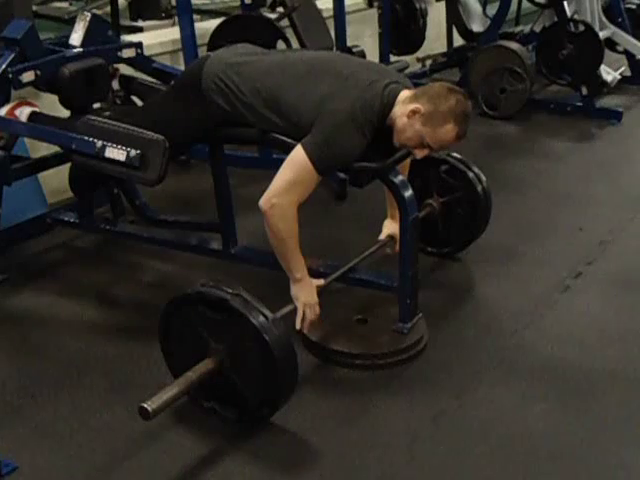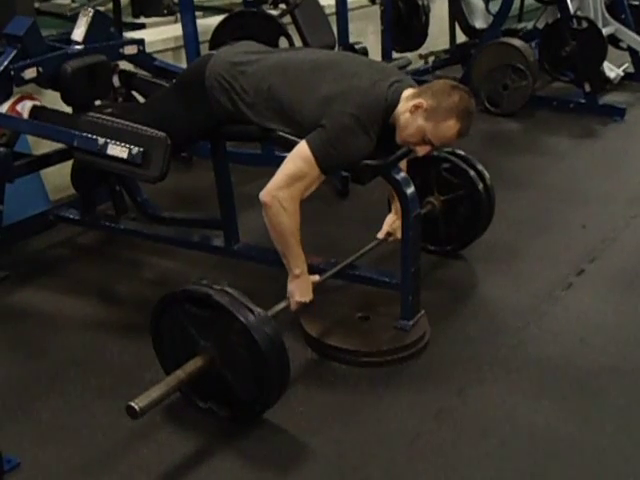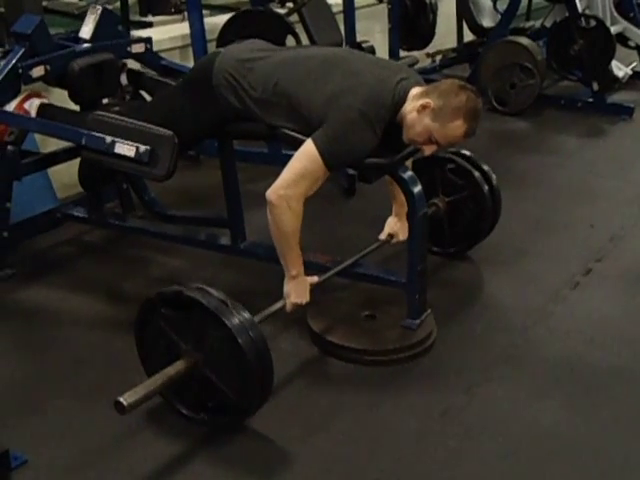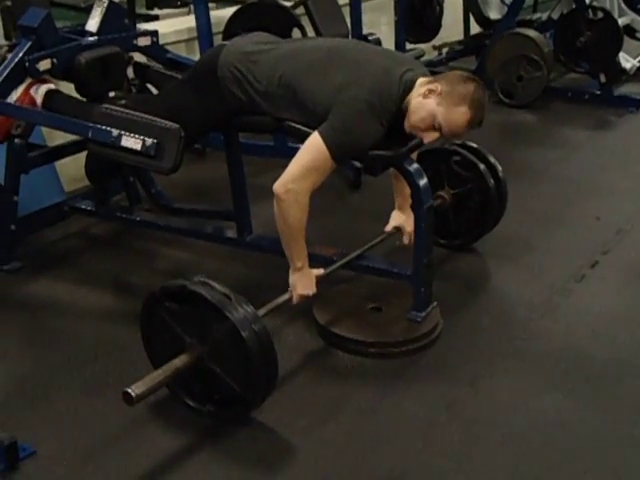
dt=0.7s
person 1, frame 1
left shoulder: (403, 94)
right shoulder: (341, 119)
left elbow: (401, 153)
right elbow: (274, 203)
left wrist: (394, 217)
right wrist: (301, 282)
left hip: (243, 67)
right hip: (215, 87)
person 1, frame 2
left shoulder: (404, 94)
right shoulder: (355, 122)
left elbow: (393, 148)
right elbow: (275, 196)
left wrist: (397, 210)
right wrist: (299, 275)
left hip: (248, 63)
right hip: (219, 84)
person 1, frame 3
left shoulder: (415, 91)
right shoulder: (360, 120)
left elbow: (399, 149)
right elbow: (281, 196)
left wrist: (399, 213)
right wrist: (295, 277)
left hip: (258, 61)
right hip: (227, 82)
person 1, frame 4
left shoulder: (416, 81)
right shoulder: (367, 111)
left elbow: (400, 139)
right elbow: (287, 190)
left wrist: (402, 206)
right wrist: (299, 270)
left hip: (262, 54)
right hip: (231, 75)
right ankle: (41, 97)
